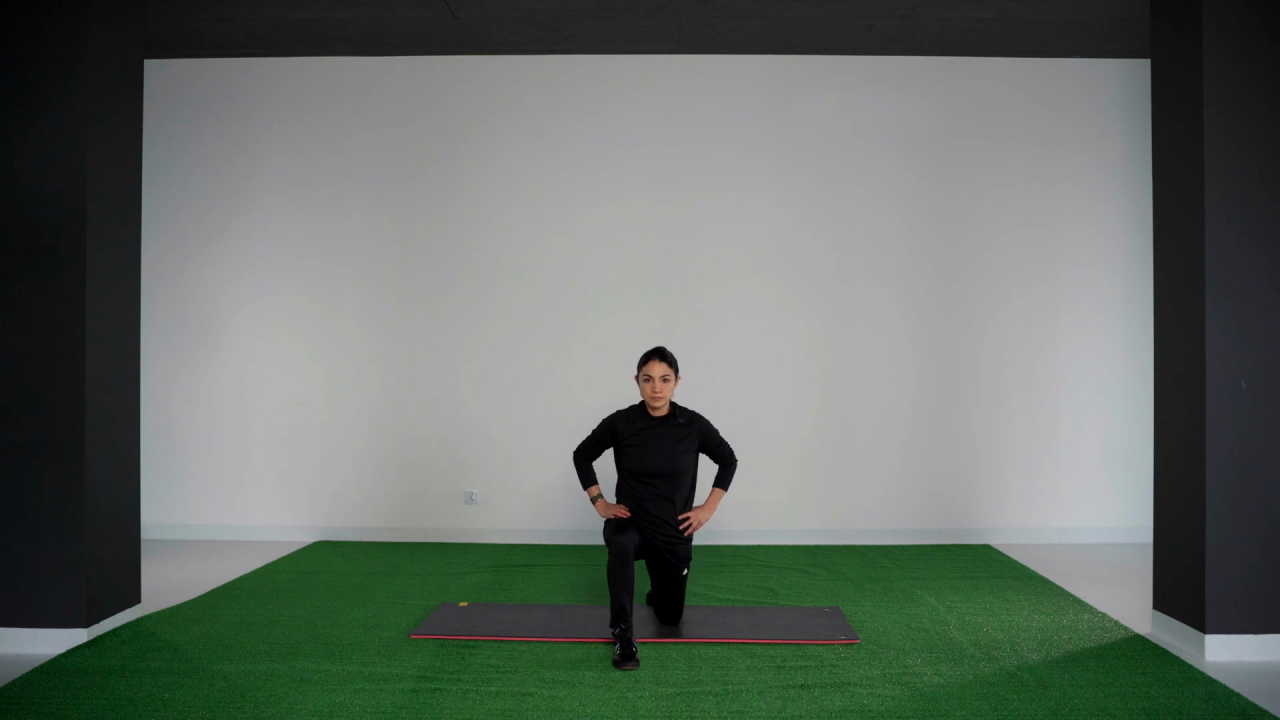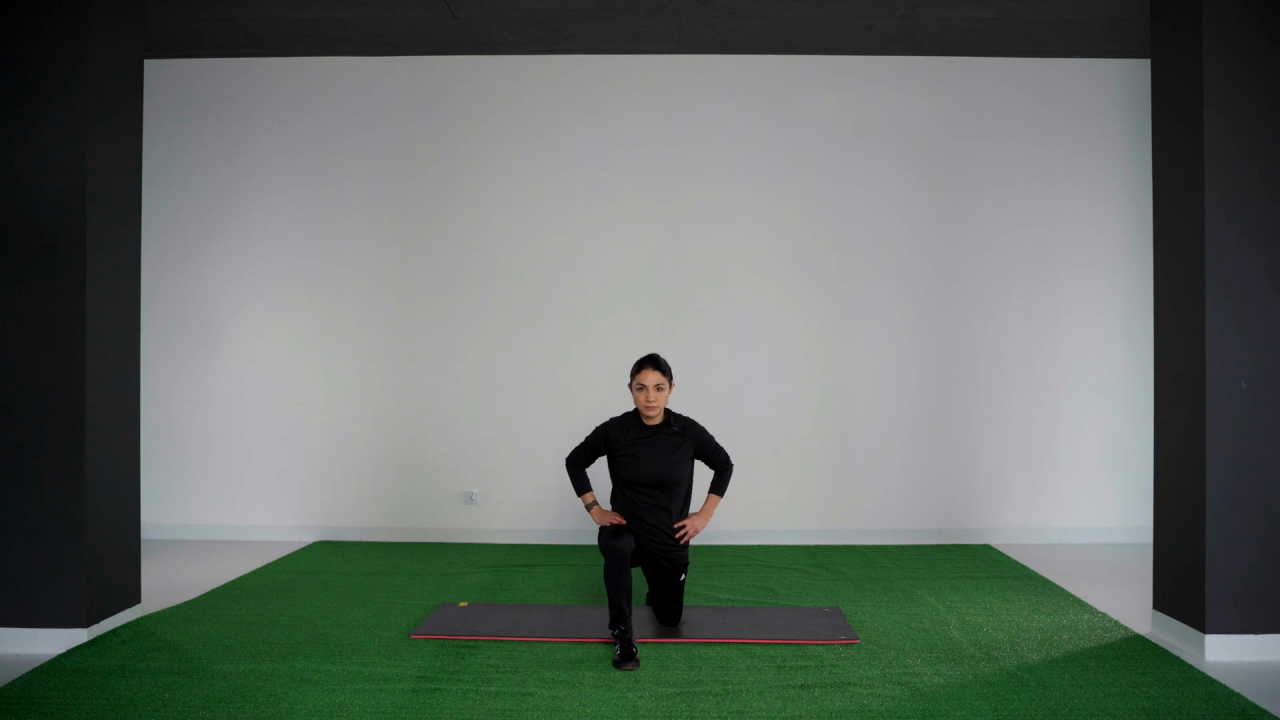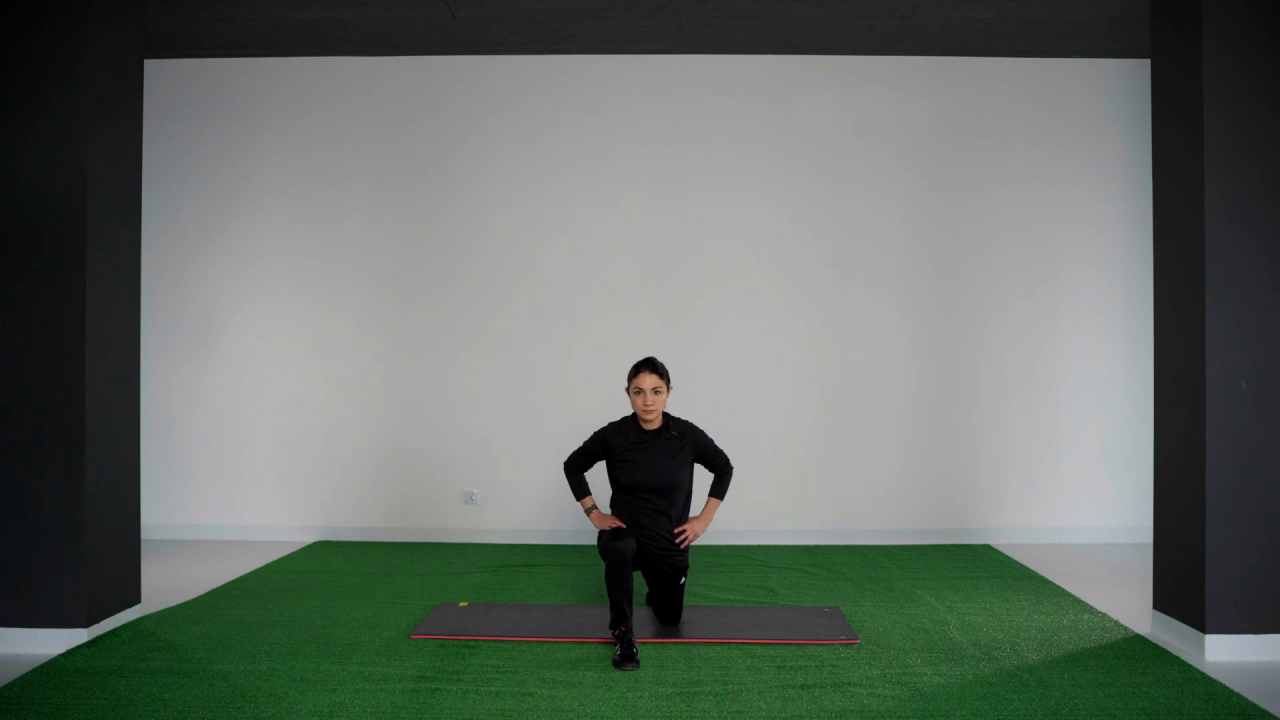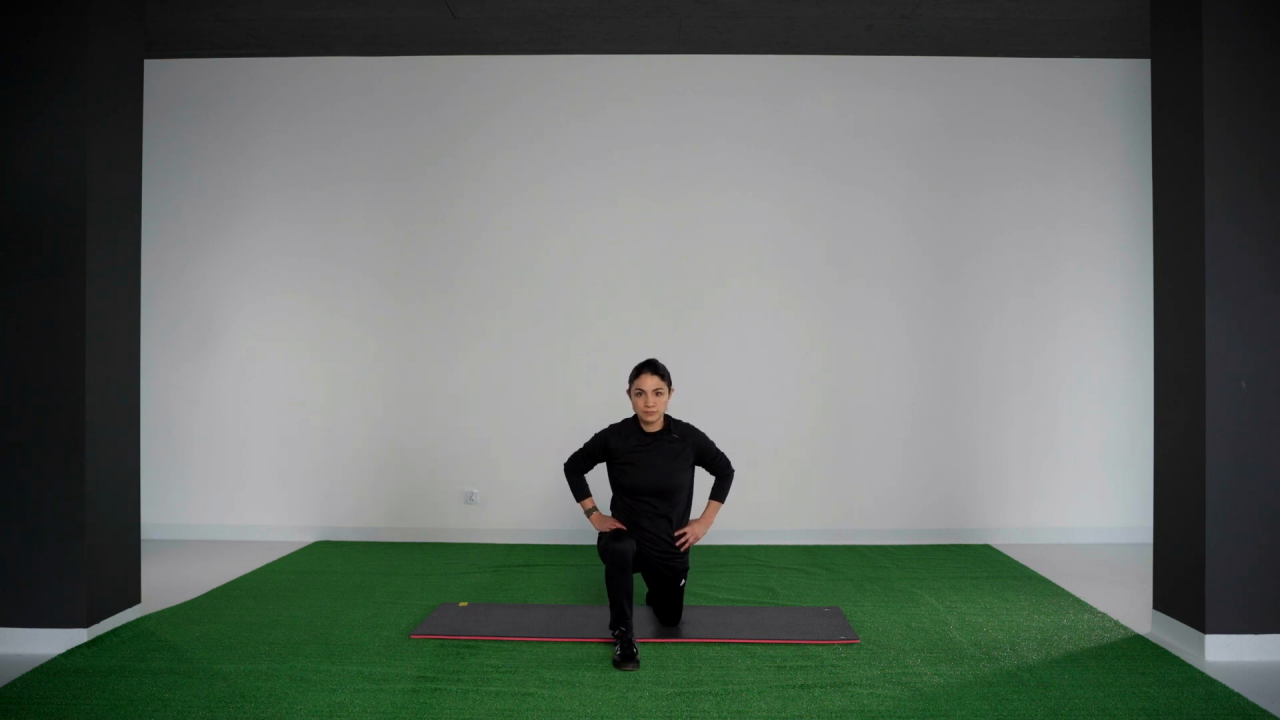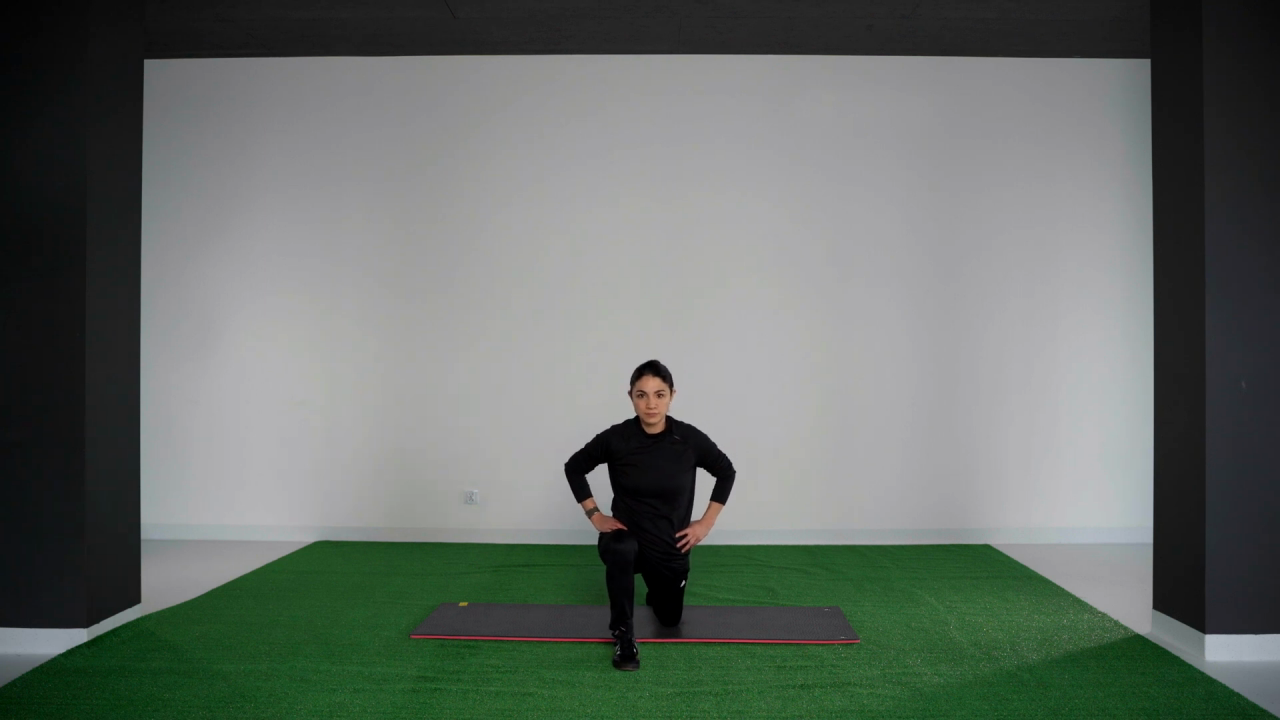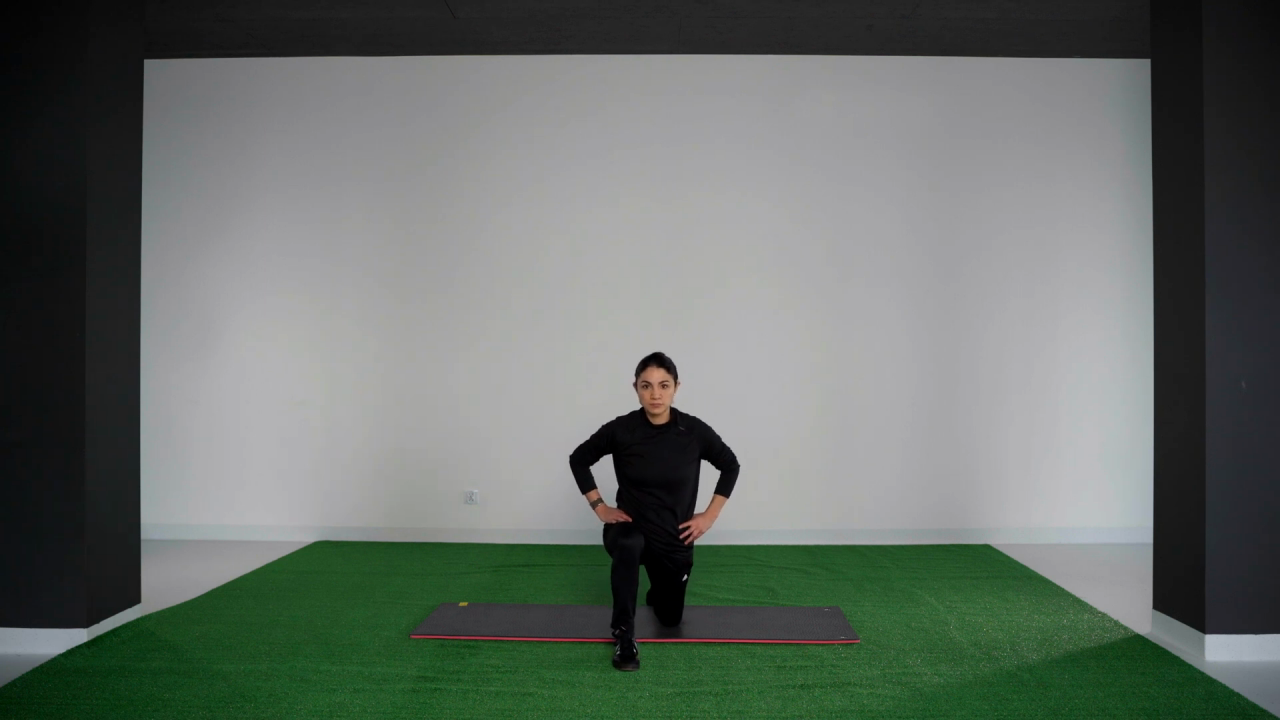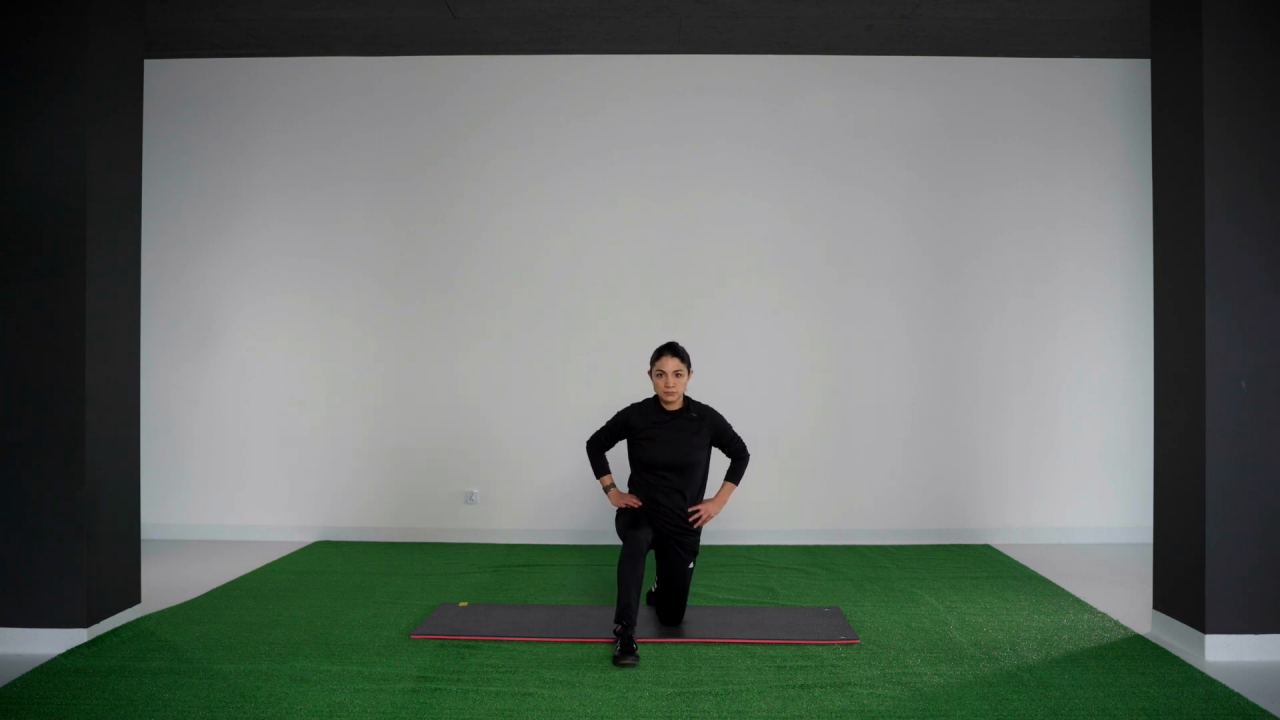
dt=0.3s
person 1, frame 1
left shoulder: (693, 425)
right shoulder: (620, 423)
left elbow: (728, 460)
right elbow: (582, 456)
left wrist: (709, 507)
right wrist: (599, 502)
left hip: (673, 531)
right hip: (629, 522)
left knee: (670, 617)
right knee: (621, 542)
left ankle: (658, 590)
right ankle: (622, 634)
person 1, frame 2
left shoulder: (688, 431)
right shoulder: (614, 430)
left elbow: (724, 465)
right elbow: (575, 462)
left wrist: (705, 514)
right wrist: (594, 509)
left hip: (669, 537)
right hip: (624, 529)
left knee: (669, 618)
right knee: (618, 546)
left ankle: (656, 591)
right ankle: (622, 635)
person 1, frame 3
left shoulder: (687, 435)
right shoulder: (613, 435)
left elbow: (724, 468)
right elbow: (573, 466)
left wrist: (705, 518)
right wrist: (594, 513)
left hip: (670, 541)
right hip: (624, 534)
left knee: (670, 618)
right knee: (620, 548)
left ankle: (656, 591)
right ankle: (623, 635)
person 1, frame 4
left shoulder: (688, 438)
right shoulder: (614, 437)
left elbow: (725, 470)
right elbow: (573, 467)
left wrist: (705, 521)
right wrist: (594, 515)
left hip: (670, 543)
right hip: (624, 536)
left knee: (670, 619)
right knee: (620, 549)
left ankle: (656, 592)
right ankle: (623, 634)
person 1, frame 5
left shoulder: (690, 439)
right shoulder: (615, 439)
left elbow: (726, 472)
right elbow: (574, 468)
left wrist: (706, 522)
right wrist: (595, 516)
left hip: (671, 544)
right hip: (625, 536)
left knee: (670, 619)
right knee: (621, 550)
left ankle: (656, 591)
right ankle: (623, 635)
person 1, frame 6
left shoulder: (694, 431)
right shoulder: (620, 429)
left elbow: (730, 466)
right elbow: (579, 459)
left wrist: (710, 515)
right wrist: (599, 507)
left hip: (675, 536)
right hip: (629, 527)
left knee: (670, 618)
right knee: (628, 546)
left ankle: (658, 590)
right ankle: (624, 635)
person 1, frame 7
left shoulder: (706, 418)
right shoulder: (635, 415)
left elbow: (740, 454)
right elbow: (595, 445)
left wrist: (719, 500)
right wrist: (612, 491)
left hip: (683, 523)
right hip: (640, 512)
left knee: (671, 616)
right knee: (636, 539)
left ankle: (660, 585)
right ankle: (624, 632)
